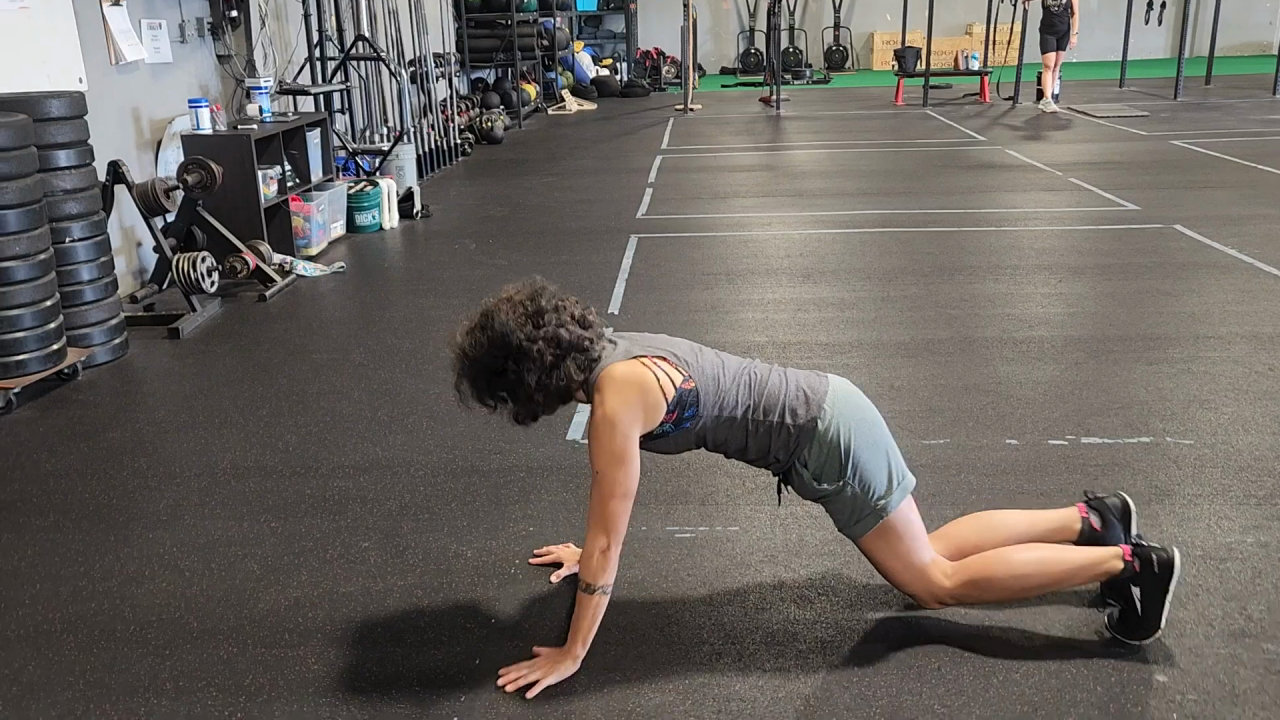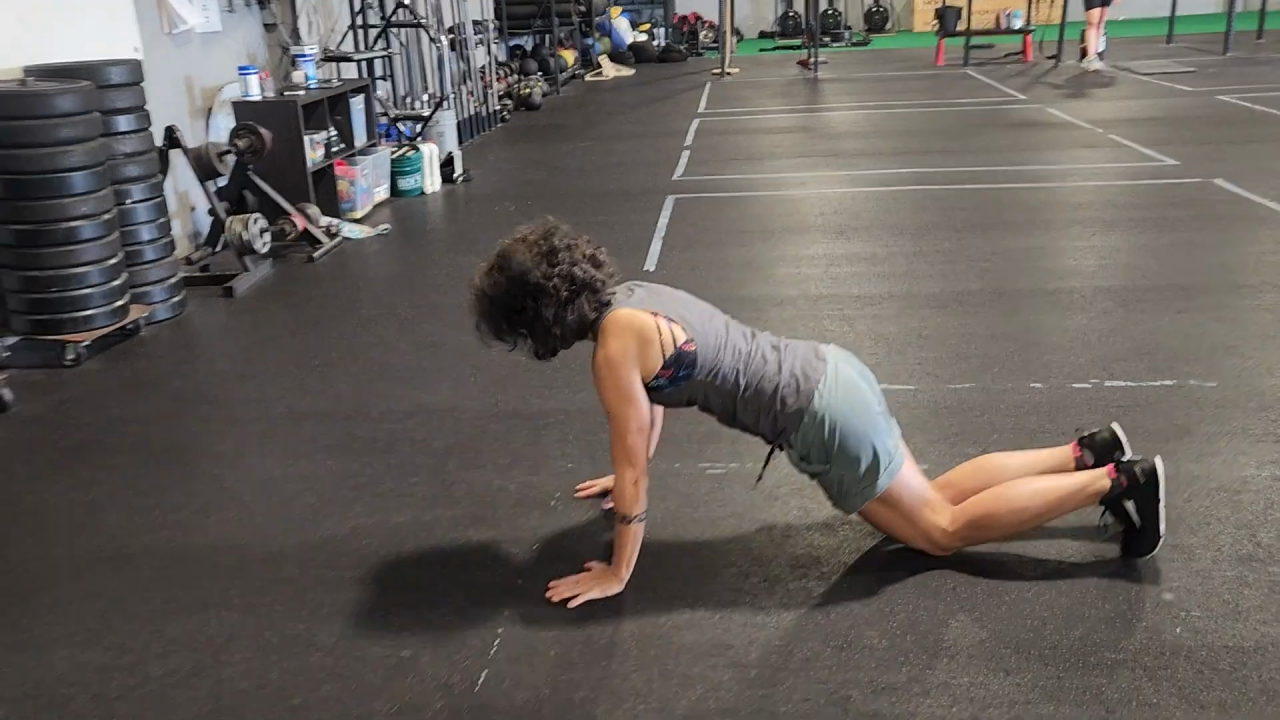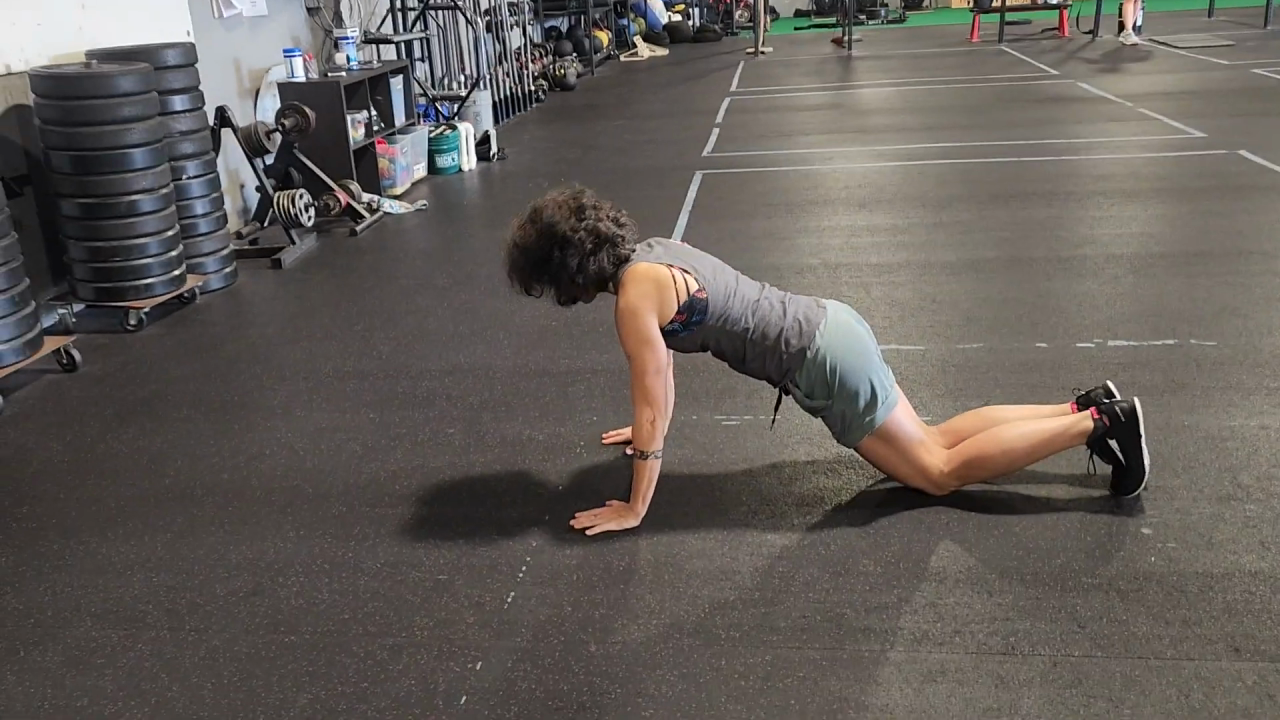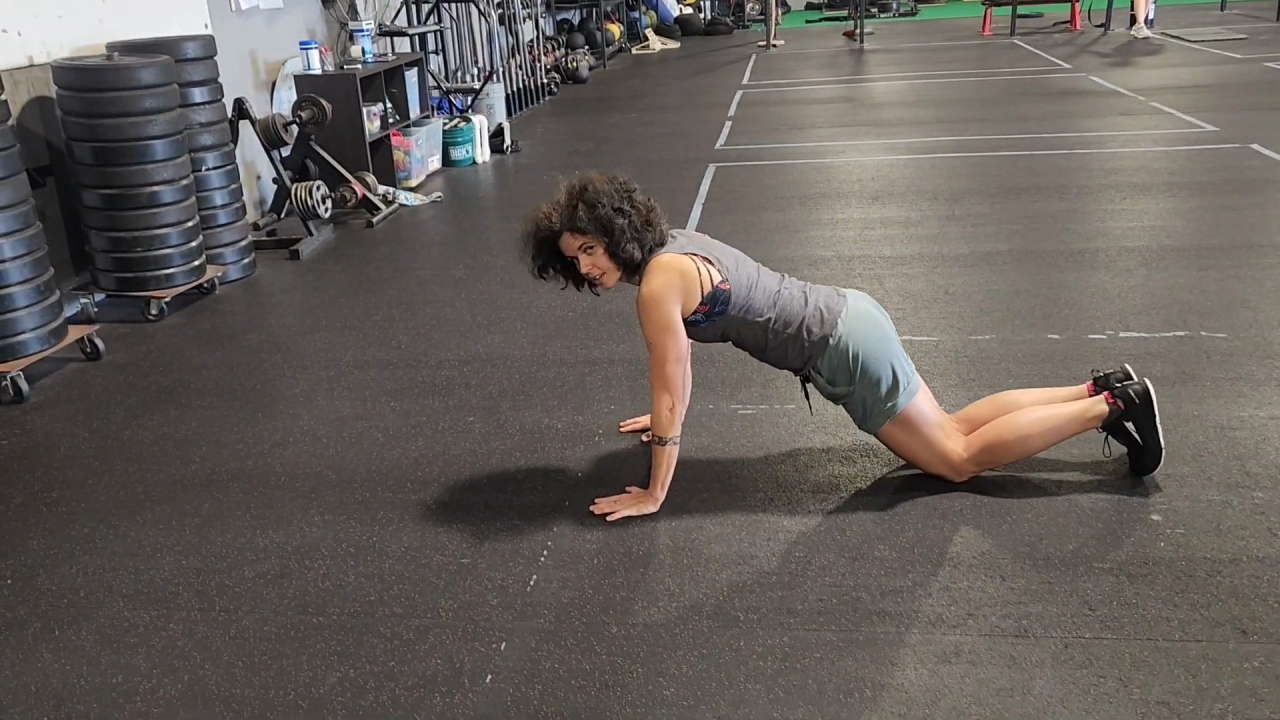
dt=0.5s
person 1, frame 1
left shoulder: (615, 396)
right shoulder: (604, 350)
left elbow: (608, 540)
right elbow: (614, 487)
left wrist: (570, 655)
right wrist: (589, 547)
left hip: (827, 437)
right hip: (823, 405)
left knee: (938, 584)
right knee: (938, 550)
left ankle: (1127, 562)
right ankle: (1093, 520)
person 1, frame 2
left shoulder: (615, 342)
right shoulder: (631, 297)
left elbow: (633, 472)
right elbow: (654, 399)
left wrist: (615, 576)
right wrist: (630, 481)
left hip: (824, 417)
right hip: (828, 372)
left knee: (945, 531)
right knee: (933, 496)
left ankle: (1116, 480)
right ankle: (1085, 453)
person 1, frame 3
left shoulder: (634, 292)
right shoulder: (646, 252)
left elbow: (651, 409)
right elbow: (664, 360)
left wrist: (634, 510)
right wrist: (649, 429)
left hip: (823, 362)
right hip: (828, 327)
left knee: (940, 471)
right knee: (931, 444)
left ankle: (1097, 425)
right ankle: (1083, 408)
person 1, frame 4
left shoulder: (657, 282)
right shoulder: (670, 245)
left elbow: (668, 397)
right elbow: (681, 358)
left wrist: (653, 495)
right wrist: (667, 418)
left hip: (845, 347)
right hip: (846, 319)
left knee: (958, 458)
right knee: (949, 428)
left ankle: (1112, 407)
right ankle: (1100, 389)
